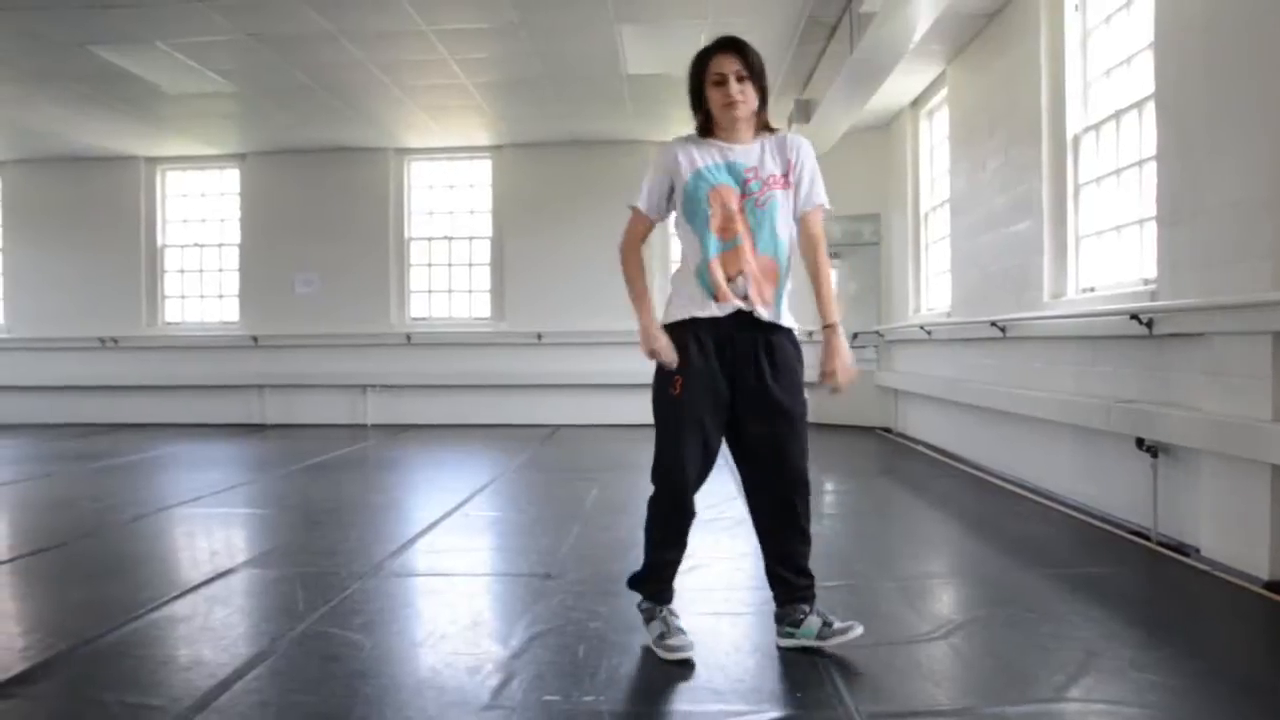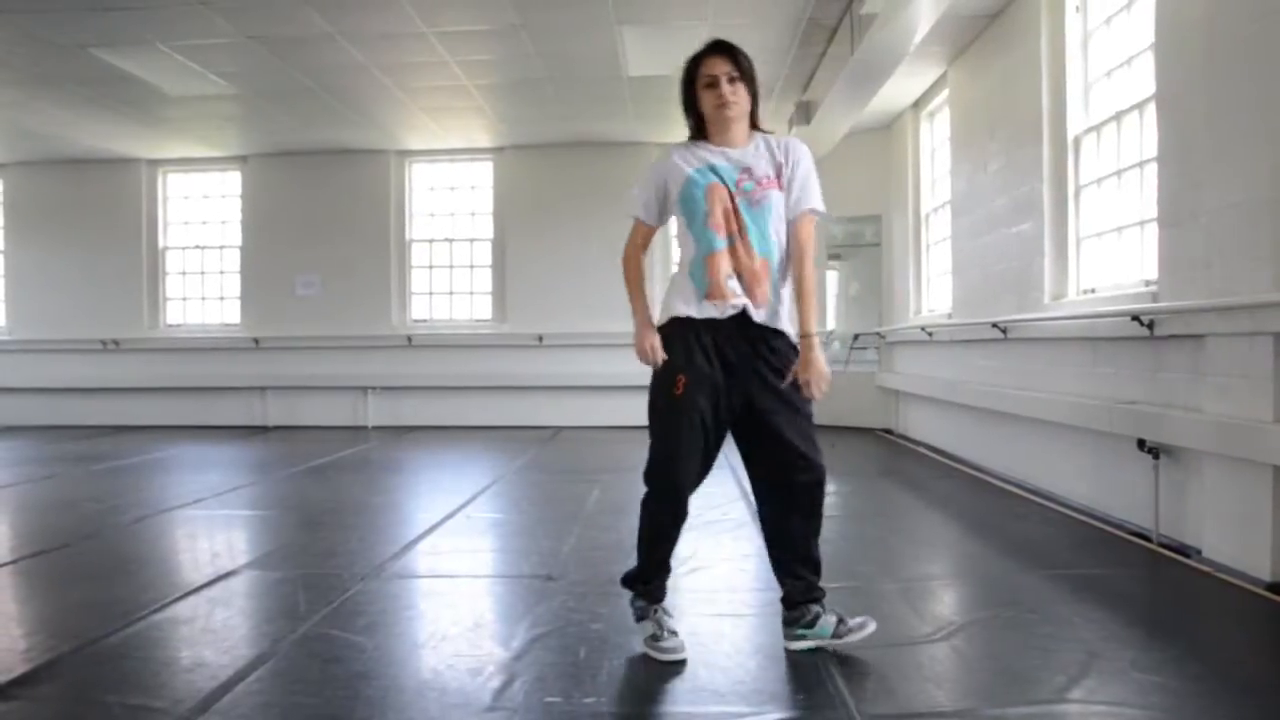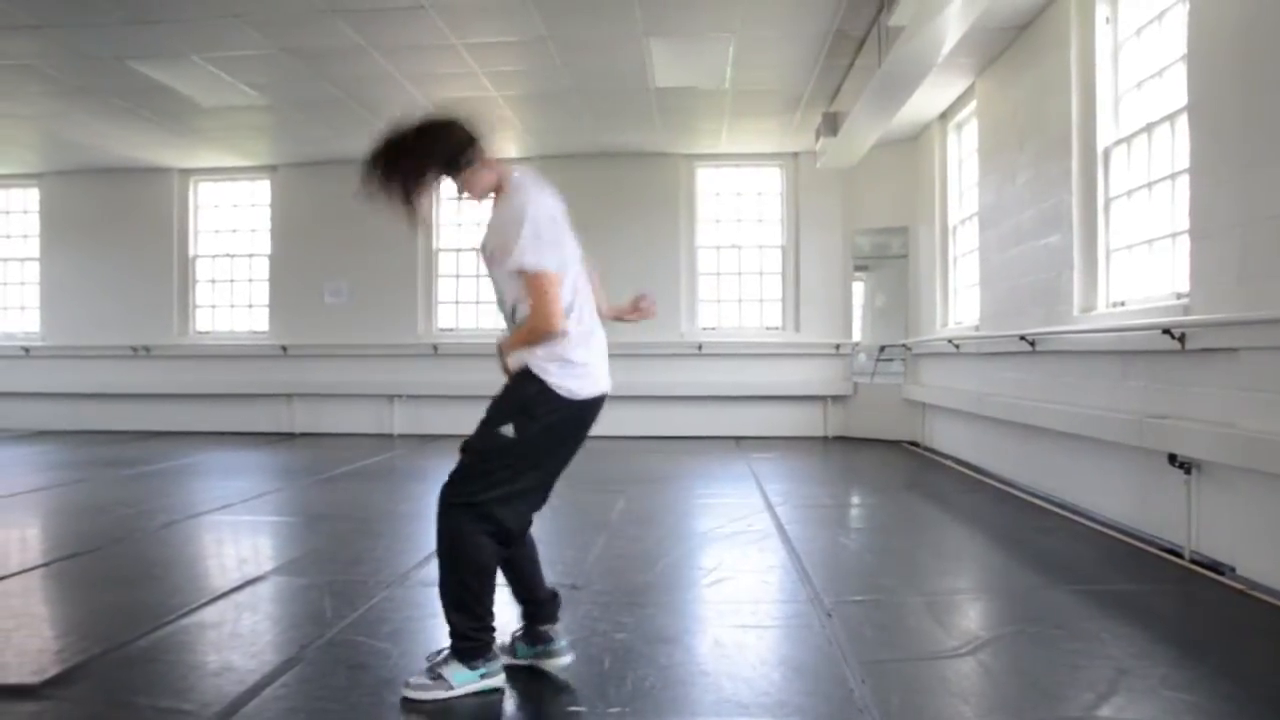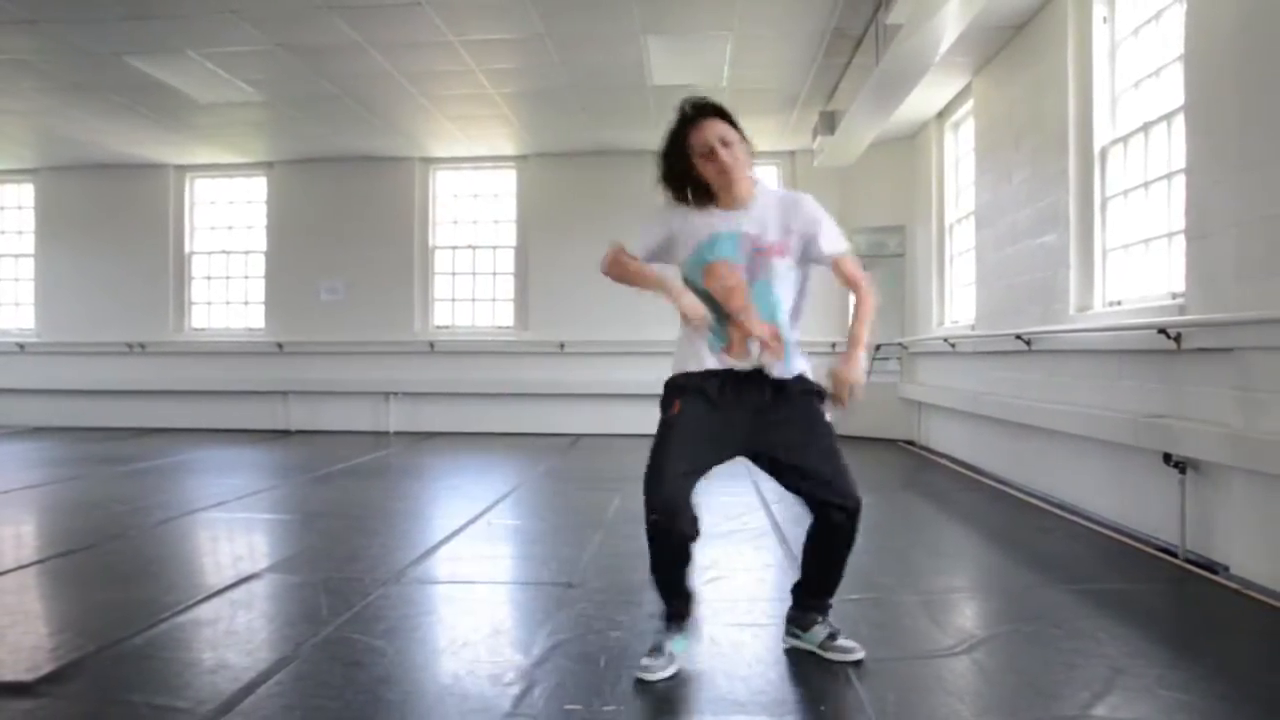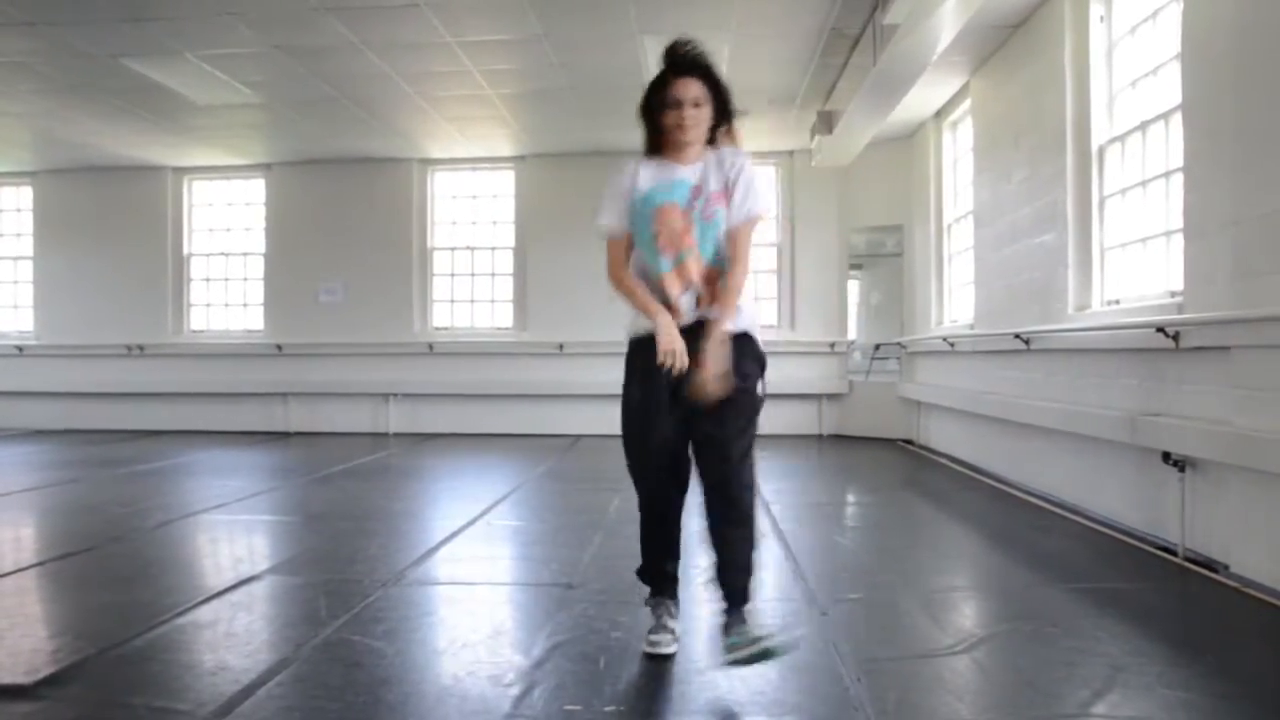
dt=1s
person 1, frame 1
left shoulder: (792, 151)
right shoulder: (678, 157)
left elbow: (814, 243)
right elbow: (632, 242)
left wrist: (834, 329)
right wrist: (648, 323)
left hip: (769, 336)
right hip: (695, 336)
left knee: (784, 477)
right knee: (677, 477)
left ankle: (794, 610)
right ankle: (657, 605)
person 1, frame 2
left shoulder: (789, 154)
right shoulder: (676, 164)
left elbow: (802, 249)
right elbow: (635, 248)
left wrist: (810, 340)
right wrist: (642, 324)
left hip: (767, 336)
right hip: (693, 334)
left knee: (799, 470)
right knee: (673, 476)
left ankle: (803, 610)
right ankle: (649, 603)
person 1, frame 3
left shoulder: (524, 207)
right shoulder: (520, 193)
left elbow: (547, 320)
left wrist: (508, 346)
right wrist: (608, 310)
left hip: (556, 381)
right hip: (563, 379)
left knee: (464, 502)
right knee: (498, 505)
left ankle: (474, 656)
right ankle: (541, 634)
person 1, frame 4
left shoulder: (796, 210)
right shoulder: (683, 220)
left elbow: (861, 286)
right elbow: (614, 263)
left wrist: (853, 355)
right wrist: (671, 288)
left hip: (783, 386)
right hip: (704, 386)
left knee: (841, 503)
right knee: (665, 500)
left ankle: (807, 616)
right ankle: (675, 623)
person 1, frame 5
left shoulder: (735, 168)
right shoulder: (634, 177)
left elbow: (738, 259)
right elbow: (619, 266)
left wrist: (717, 341)
right wrist: (662, 323)
left hip: (725, 339)
right hip: (654, 338)
left knee: (727, 472)
right knee: (658, 479)
left ankle: (737, 615)
right ankle: (663, 603)
